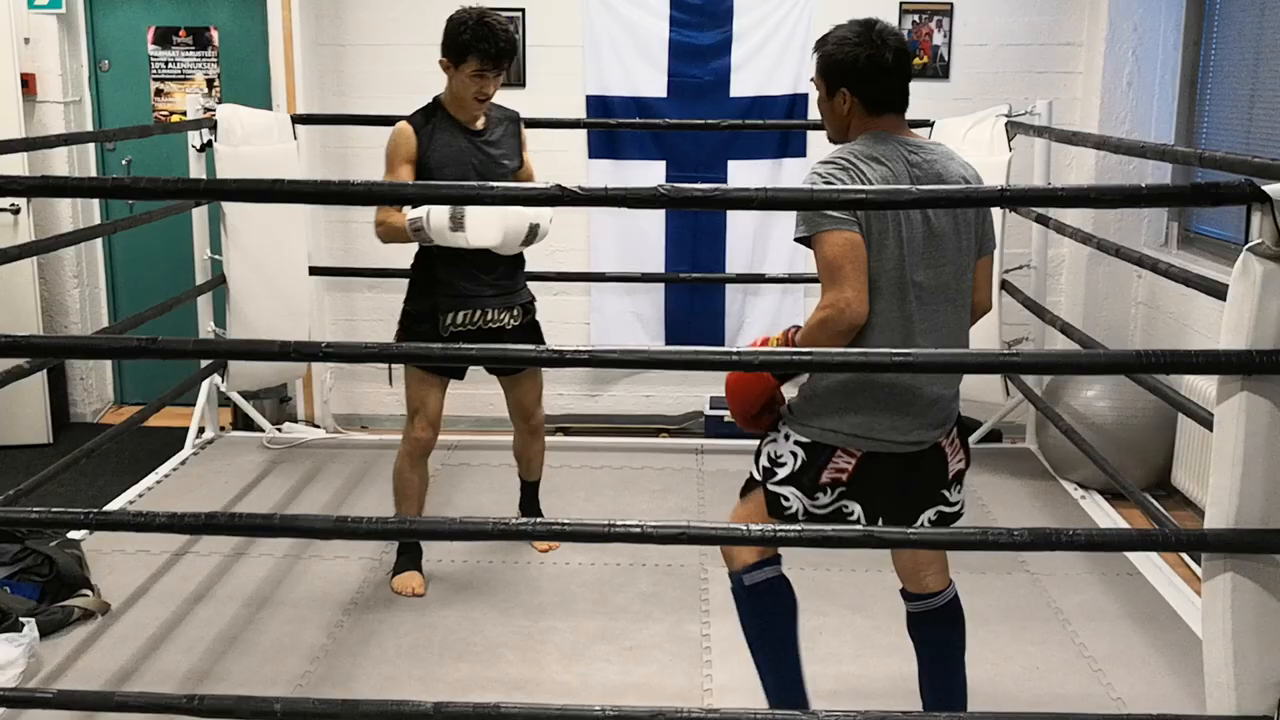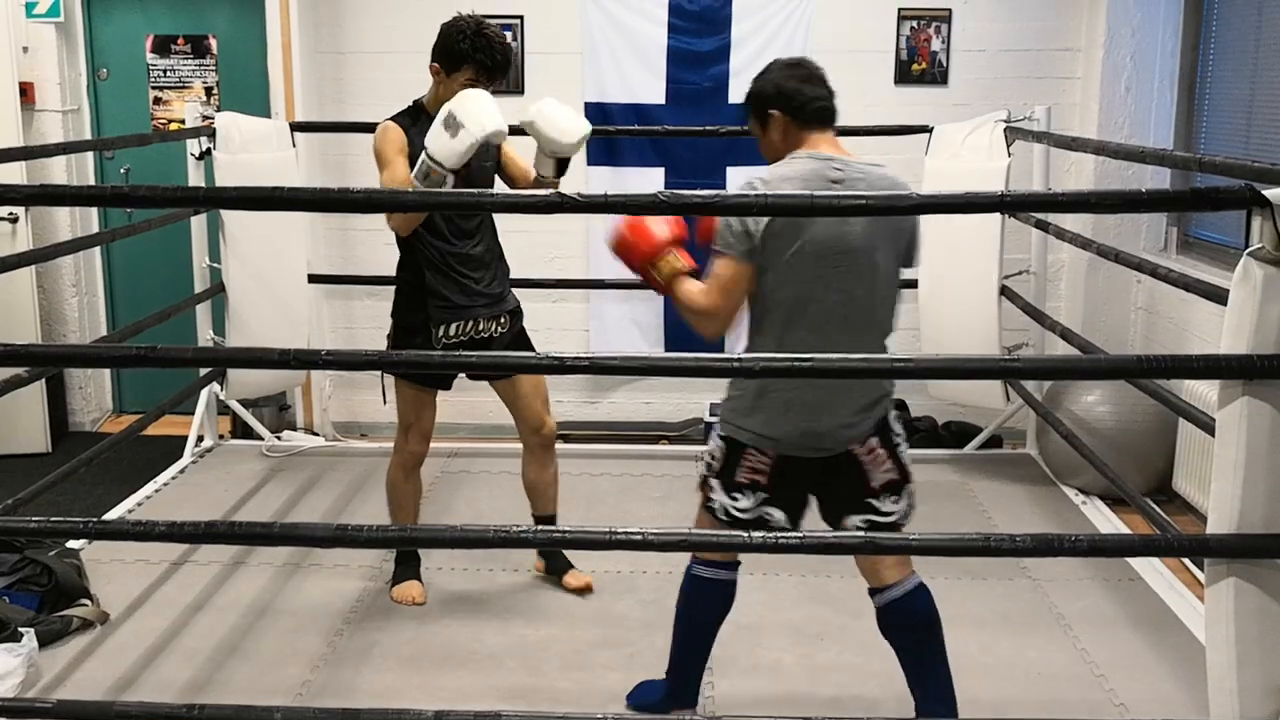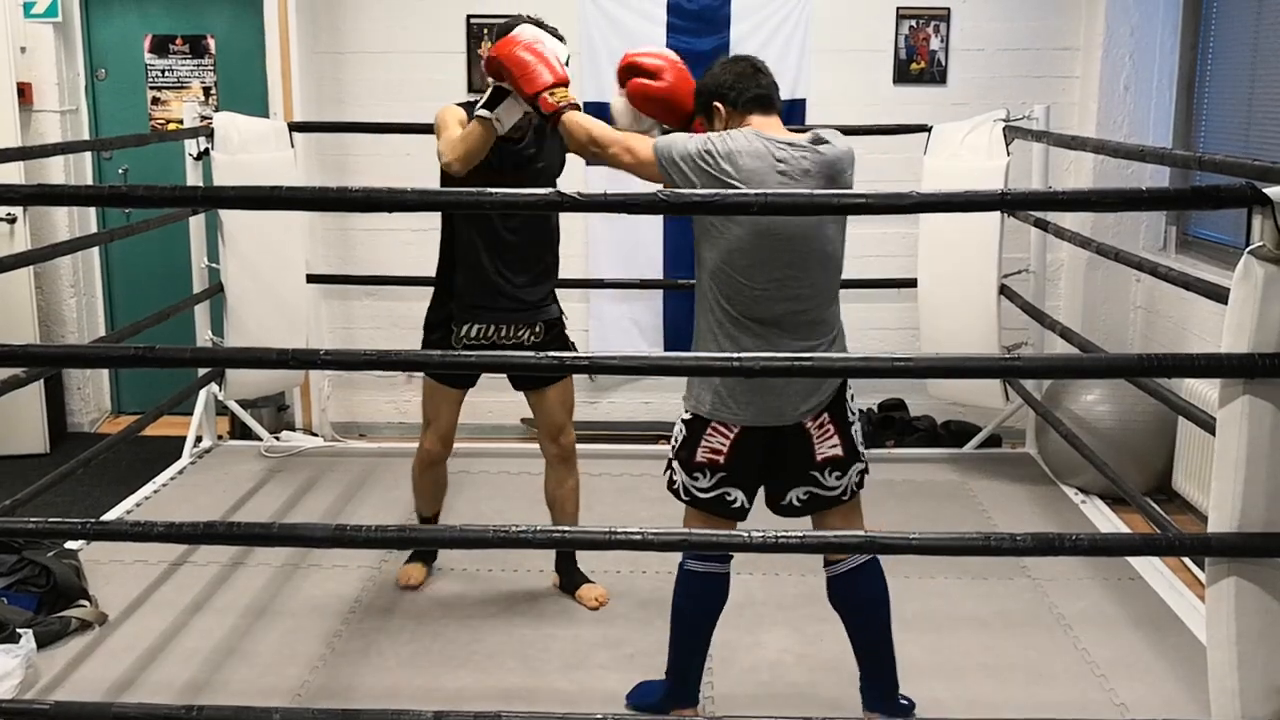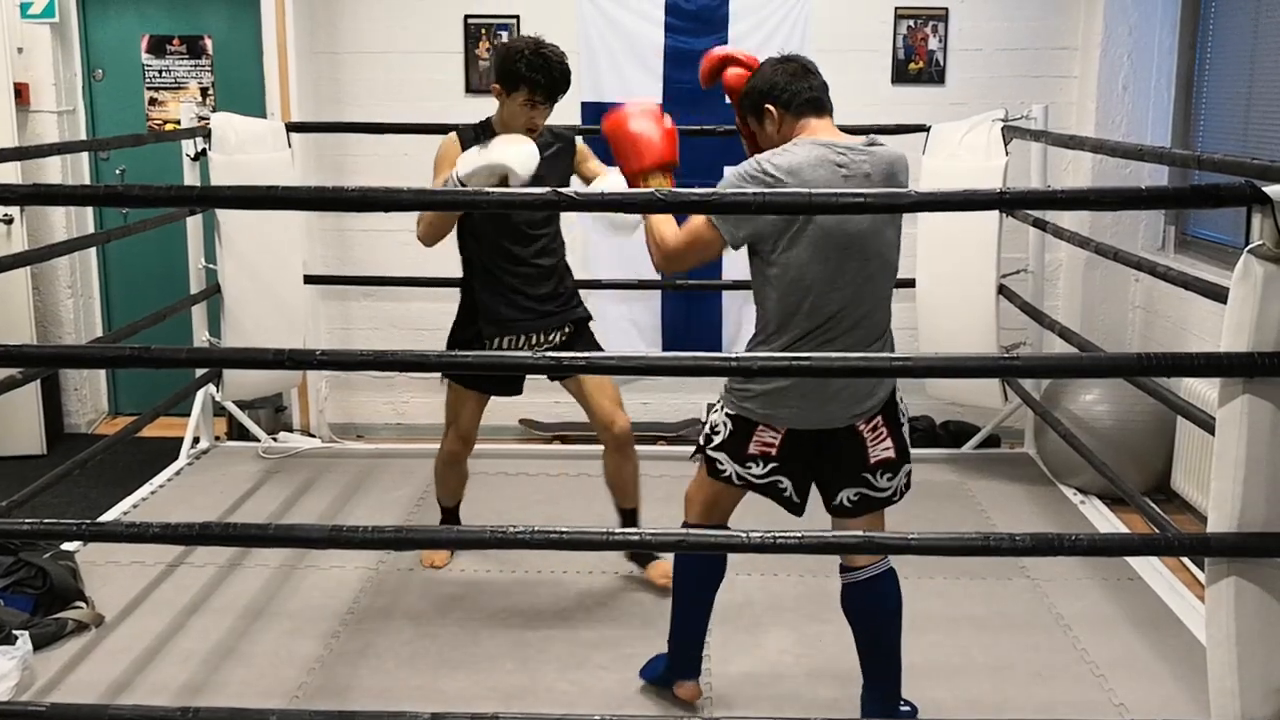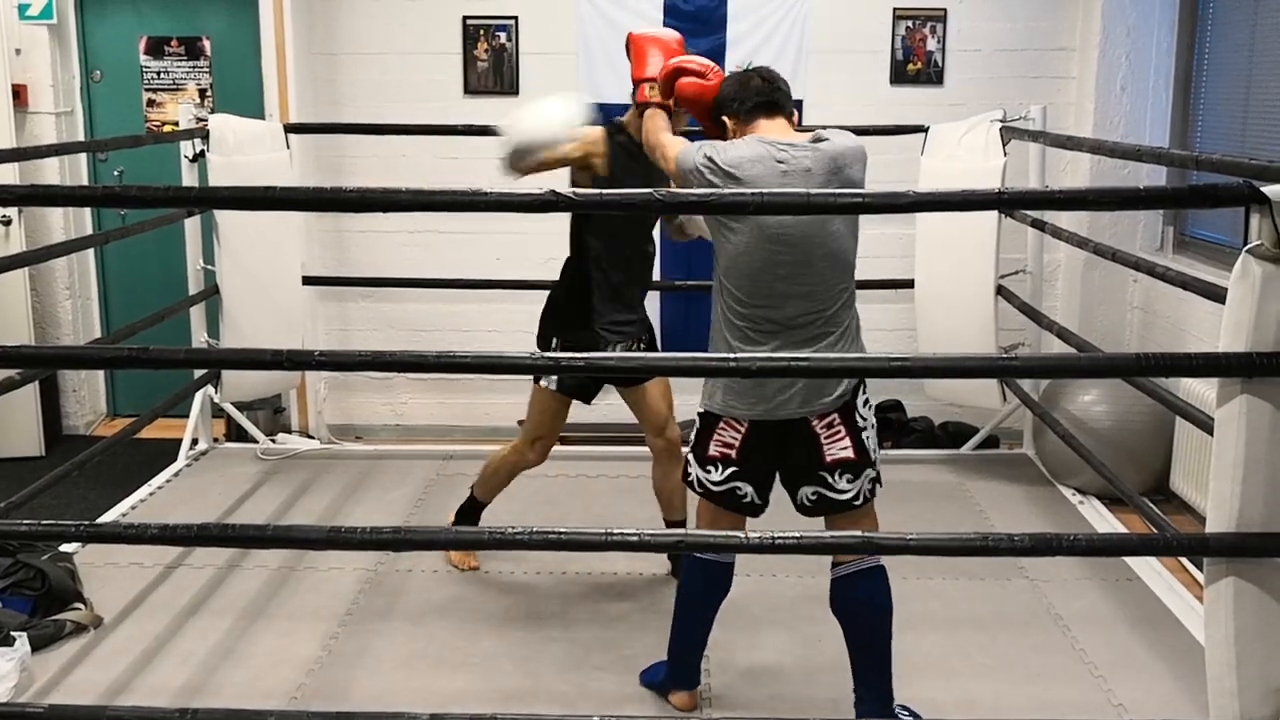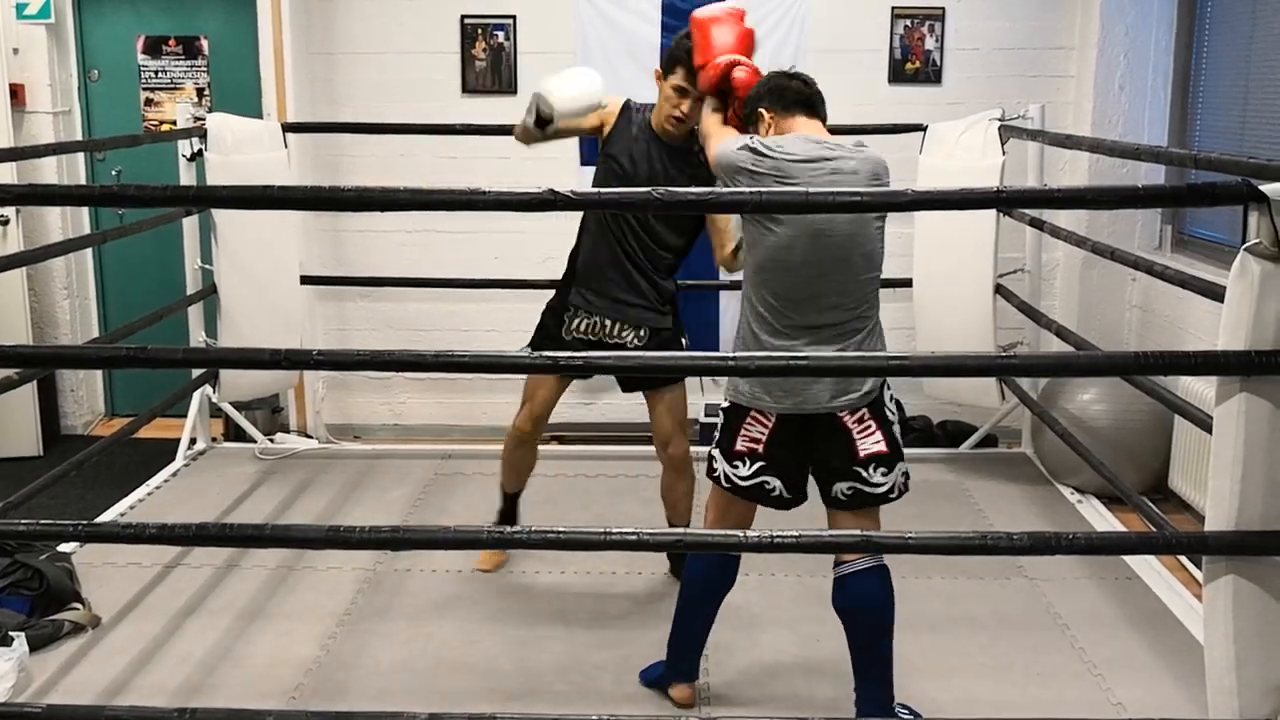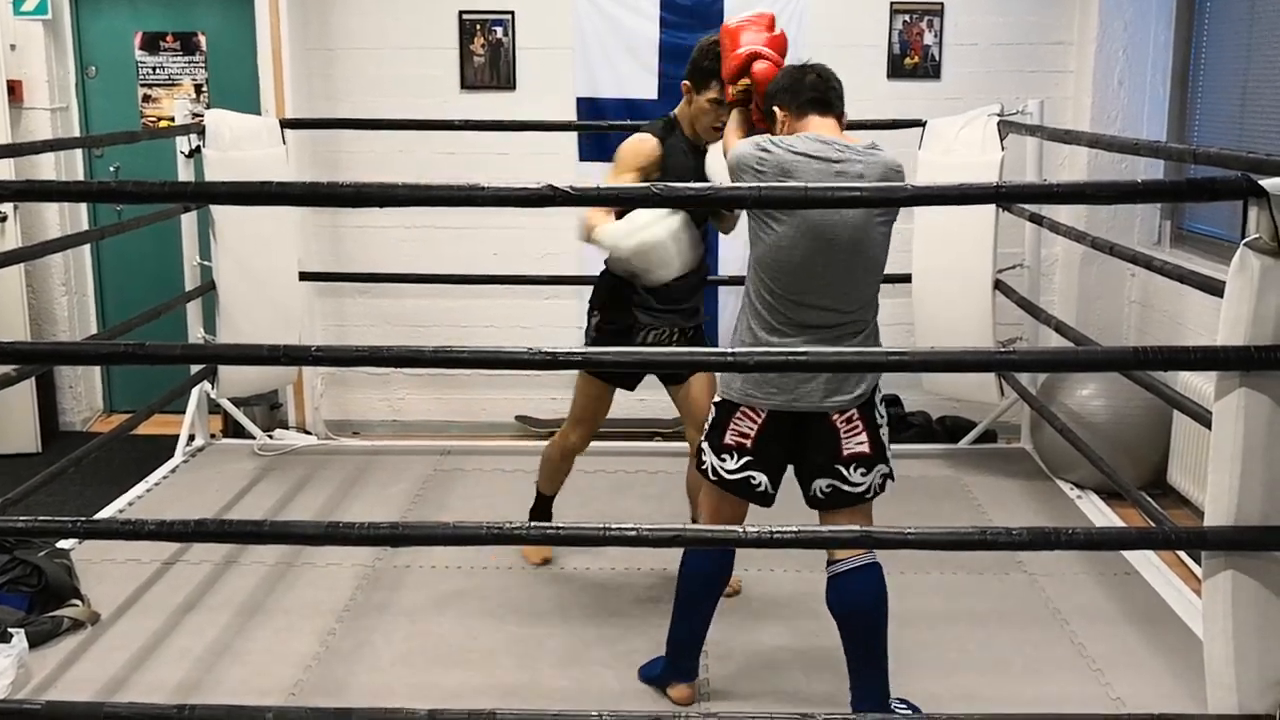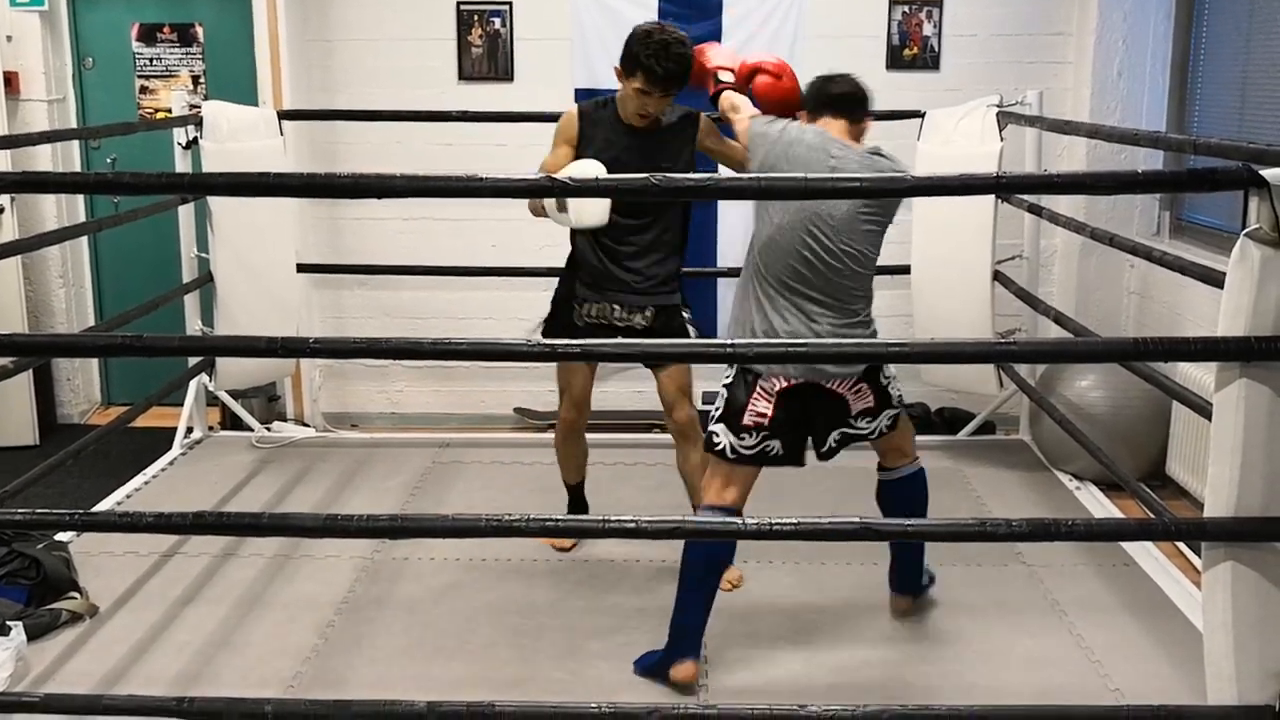
dt=0.4s
person 1, frame 1
left shoulder: (838, 174)
right shoulder: (962, 176)
left elbow: (846, 309)
right elbow: (978, 300)
left wrist: (782, 354)
left hip: (841, 423)
right hip: (930, 420)
left knee: (746, 545)
right knee: (926, 577)
left ankle: (791, 712)
right ankle: (948, 710)
person 1, frame 2
left shoulder: (762, 193)
right shoulder: (895, 195)
left elbow: (713, 318)
left wrist: (672, 275)
left hip: (767, 422)
right hip: (862, 418)
left knee: (715, 550)
right knee: (890, 571)
person 1, frame 3
left shoulder: (707, 158)
right shoulder: (836, 159)
left elbow: (604, 144)
left wrist: (552, 97)
right wrist: (680, 109)
left hip: (727, 401)
right hip: (817, 396)
left knee: (707, 545)
right knee: (847, 542)
person 1, frame 4
left shoulder: (763, 177)
right shoulder: (890, 164)
left elbow: (671, 255)
left wrist: (647, 181)
right wrist: (754, 94)
left hip: (770, 399)
right hip: (862, 397)
left knee: (703, 511)
right knee: (865, 551)
person 1, frame 5
left shoulder: (717, 167)
right shoulder: (847, 155)
left elbow: (662, 149)
left wrist: (652, 95)
right wrist: (715, 94)
left hip: (741, 398)
right hip: (831, 394)
left knee: (713, 536)
right knee: (855, 544)
person 1, frame 6
left shoulder: (752, 161)
right shoulder: (873, 170)
left elbow: (712, 135)
left wrist: (712, 85)
right wrist: (752, 90)
left hip: (764, 394)
right hip: (853, 396)
left knee: (721, 529)
right knee: (859, 545)
person 1, frame 7
left shoulder: (767, 159)
right shoulder: (888, 172)
left elbow: (732, 141)
left wrist: (747, 95)
right wrist: (772, 80)
left hip: (759, 386)
right hip: (845, 391)
left knee: (716, 524)
right knee: (851, 542)
person 1, frame 8
left shoulder: (783, 140)
right shoulder: (888, 181)
left elbow: (736, 112)
left wrist: (724, 79)
right wrist: (783, 95)
left hip: (768, 357)
right hip: (848, 360)
left knee: (722, 496)
right knee: (900, 453)
left ankle: (683, 653)
right ankle: (909, 585)
person 2, frame 1
left shoulder: (510, 124)
right shoulder: (412, 134)
right elbow: (386, 226)
left wrist: (533, 220)
right wrist: (430, 223)
left hip: (508, 299)
right hip: (439, 305)
left knee: (530, 421)
right knee: (421, 435)
left ankle: (529, 504)
right ankle: (408, 552)
person 2, frame 2
left shoulder: (486, 126)
right shoulder: (396, 133)
left elbow: (530, 185)
right elbow: (402, 220)
left wrist: (556, 156)
right wrist: (442, 156)
left hip: (493, 306)
right hip: (427, 313)
left knee: (541, 430)
right knee: (412, 445)
left ankle: (550, 550)
right ankle: (407, 560)
person 2, frame 3
left shoulder: (554, 126)
right shoulder: (461, 117)
right elbow: (455, 163)
right wrist: (504, 98)
left hip: (535, 312)
right hip: (463, 312)
left knee: (561, 444)
right knee: (435, 443)
left ankle: (566, 565)
right ankle: (425, 541)
person 2, frame 4
left shoulder: (564, 146)
right shoulder: (460, 147)
left elbow: (620, 180)
right elbow: (427, 234)
left wrist: (628, 187)
right wrist: (465, 180)
left hip: (557, 316)
right hip: (487, 320)
left knee: (617, 429)
right knee: (455, 444)
right ankle: (449, 525)
person 2, frame 5
left shoulder: (656, 157)
right shoulder: (600, 147)
right elbow: (522, 164)
right wrist: (527, 149)
left hip: (628, 323)
right hip: (576, 324)
left knee: (668, 439)
right knee: (533, 448)
left ankle: (681, 552)
right ankle: (464, 520)
person 2, frame 6
left shoulder: (710, 166)
right shoulder: (619, 116)
right elbow: (527, 137)
right wrist: (543, 113)
left hip: (651, 321)
right hip: (579, 304)
left knee: (675, 450)
right knee: (525, 428)
left ankle: (683, 556)
right ankle: (506, 523)
person 2, frame 7
left shoulder: (705, 146)
right shoulder: (646, 146)
left elbow: (721, 224)
right elbow: (594, 222)
right wrist: (622, 237)
left hip: (684, 315)
right hip: (624, 312)
left knee: (706, 437)
right knee: (577, 434)
right ankle: (539, 517)
person 2, frame 8
left shoulder: (688, 128)
right shoulder: (577, 122)
left elbow: (746, 162)
right elbow: (536, 205)
right wrist: (552, 200)
left hip: (658, 293)
right hip: (585, 291)
left knee: (684, 419)
right knee: (570, 415)
right ankle: (576, 508)
